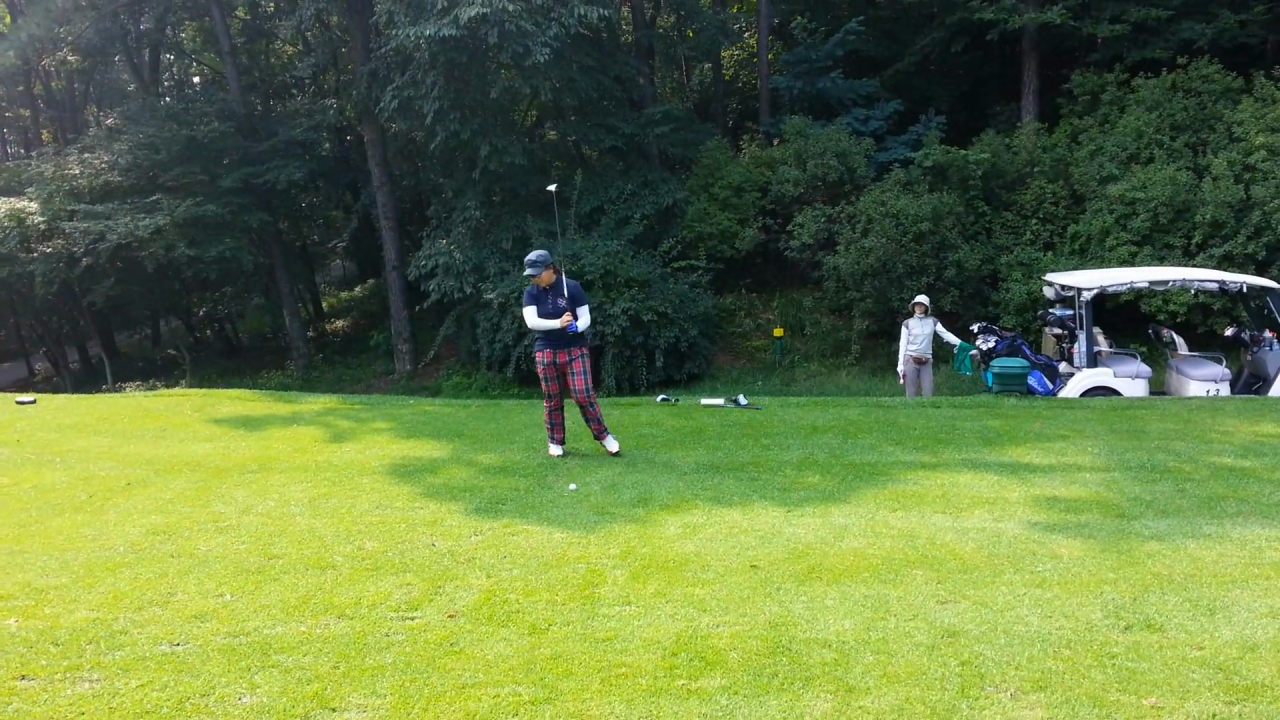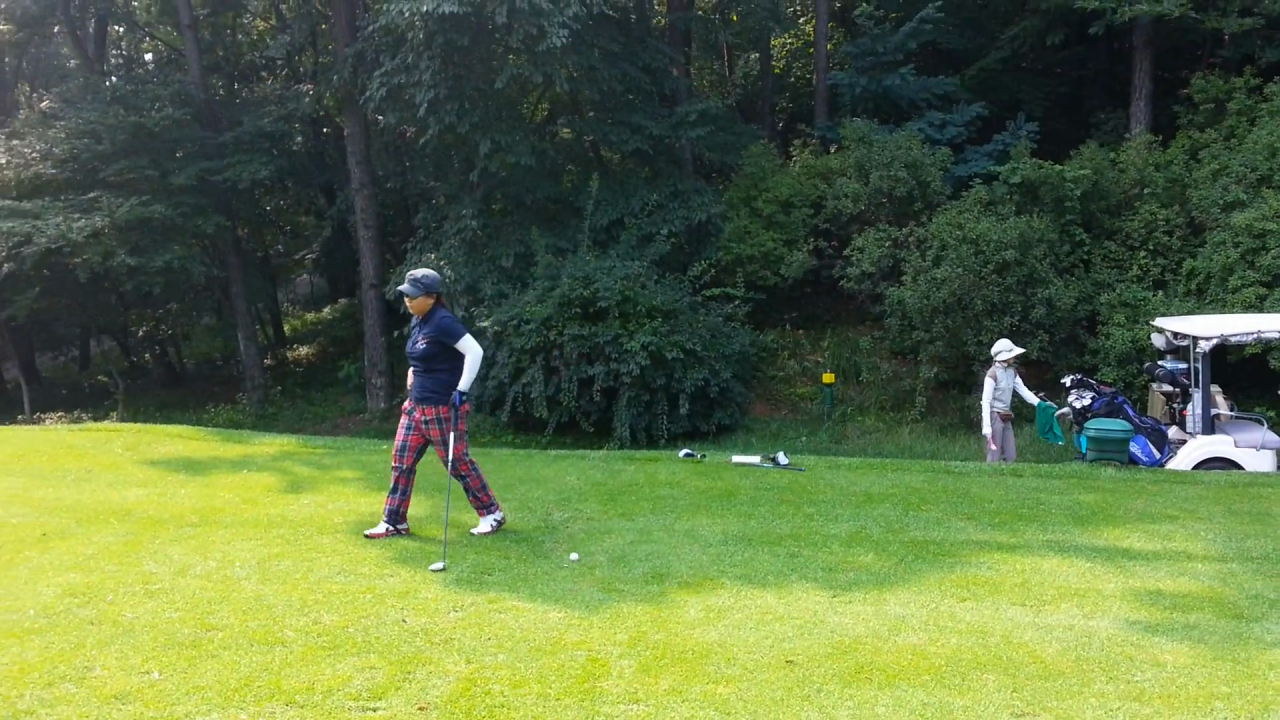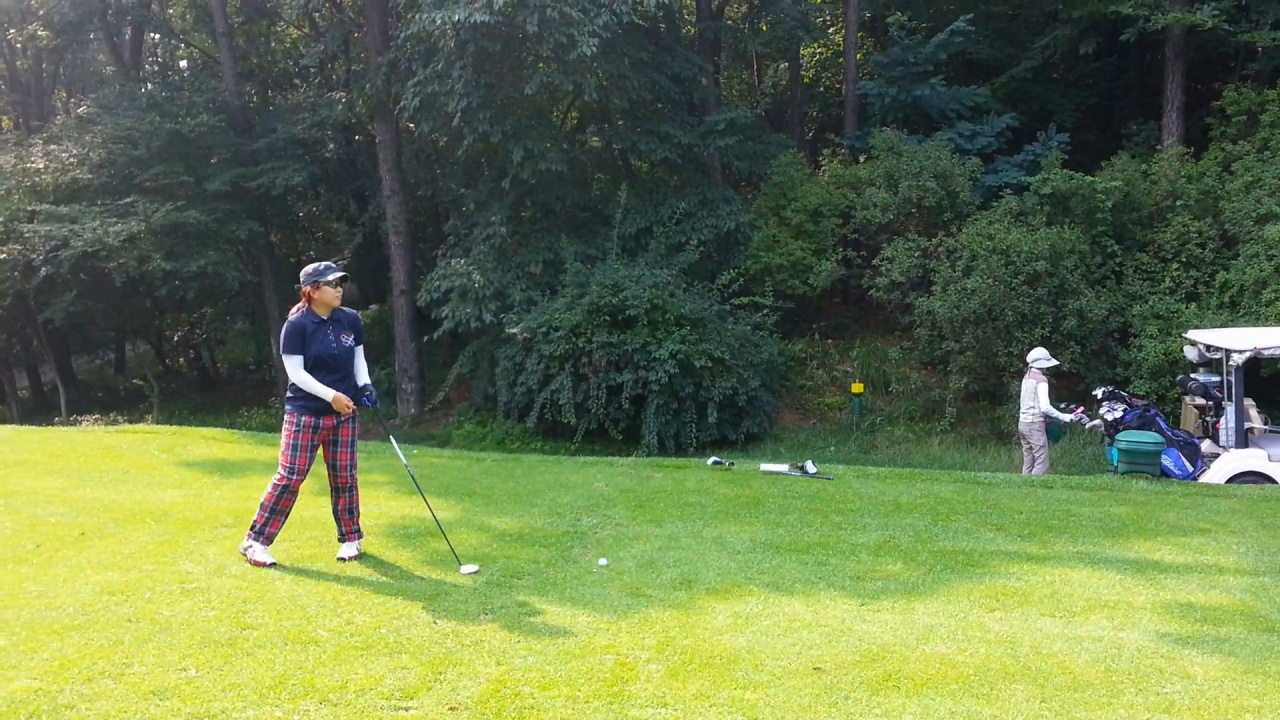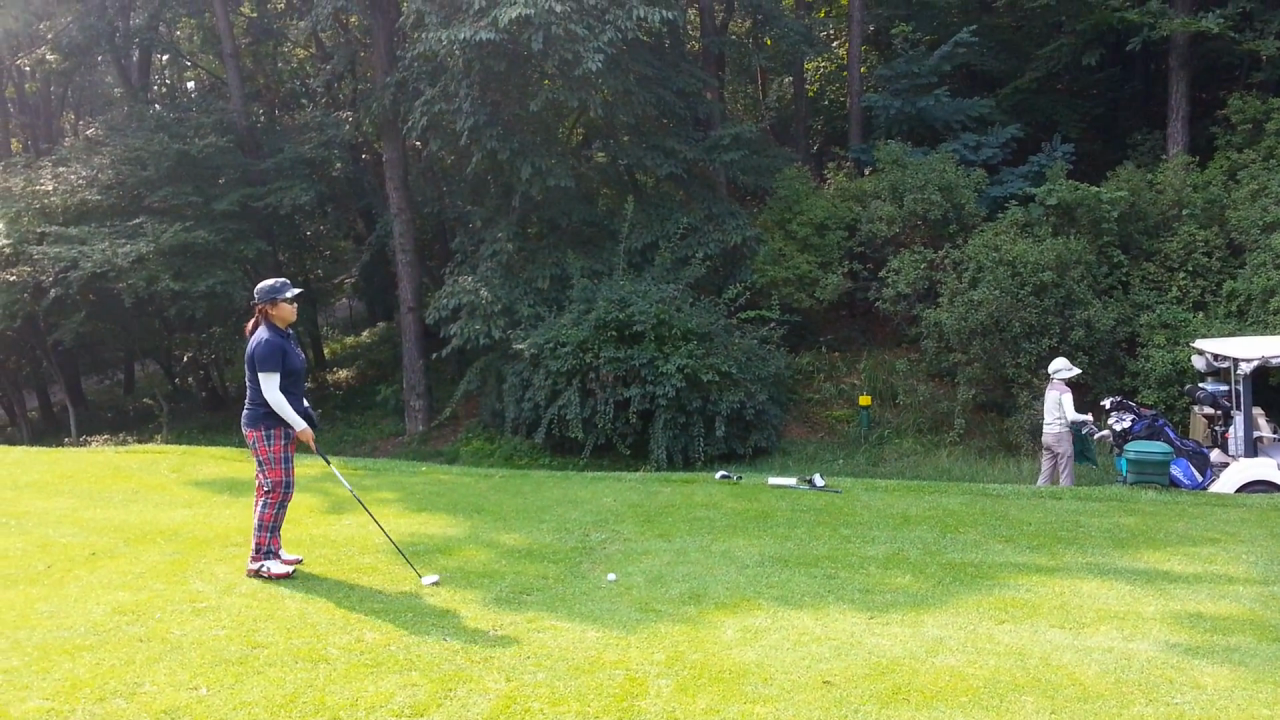
dt=1s
person 1, frame 1
left shoulder: (572, 288)
right shoulder: (531, 293)
left elbow: (586, 319)
right elbow: (532, 321)
left wrist: (575, 327)
right wrist: (558, 324)
left hip: (575, 350)
right hip: (546, 352)
left knee: (584, 394)
right knee: (552, 400)
left ankle: (604, 436)
person 1, frame 2
left shoulder: (443, 321)
right shoulder: (418, 322)
left elbow: (474, 352)
left wrist: (461, 391)
right wrist: (413, 371)
left hip: (441, 406)
right hip: (416, 404)
left knee: (457, 462)
right knee: (402, 462)
left ankle: (491, 512)
right ankle: (394, 522)
person 1, frame 3
left shoulder: (351, 319)
right shoulder: (297, 325)
left elbow: (357, 357)
right elbow: (296, 373)
left wrist: (365, 385)
right wrist: (331, 395)
left hip: (342, 414)
right hip: (303, 413)
left knee: (344, 476)
right knee: (289, 477)
left ankle: (350, 539)
right ankle: (256, 540)
person 1, frame 4
left shoulder: (286, 336)
right shoulder: (267, 342)
right elbow: (270, 393)
left wrist: (304, 408)
right wrist: (300, 425)
left hip: (280, 425)
right hip: (266, 426)
left knee: (273, 488)
right knee: (278, 488)
left ankle: (270, 549)
right ankle: (260, 559)
